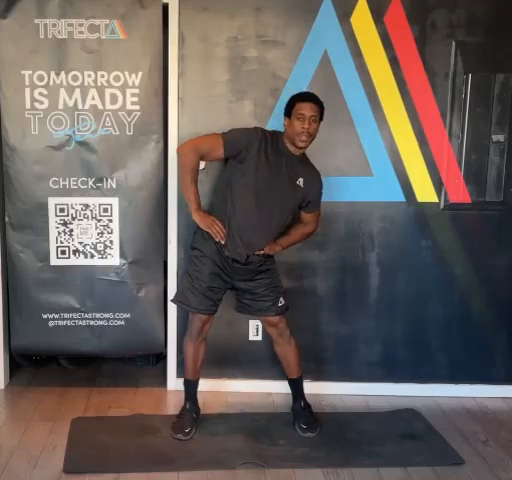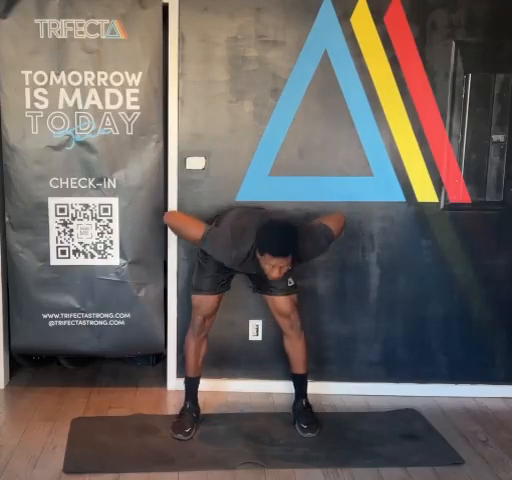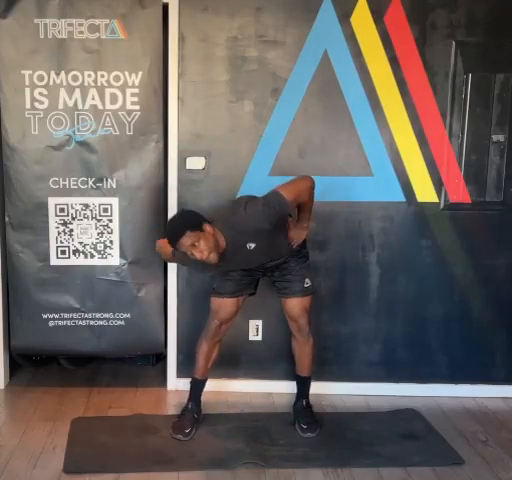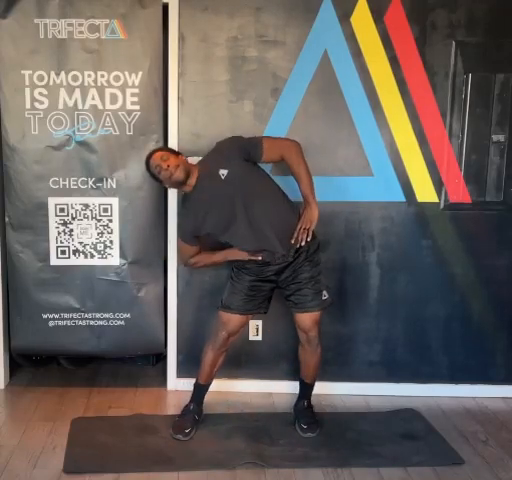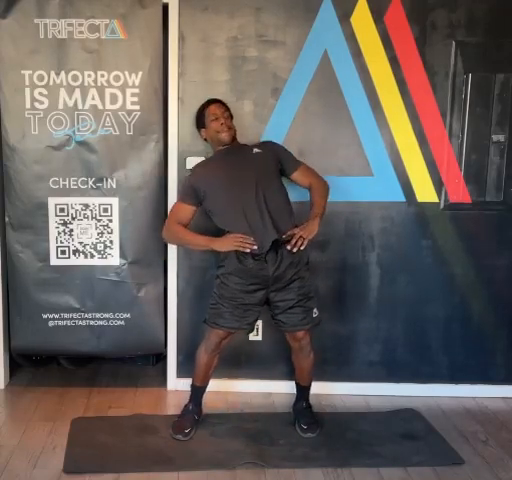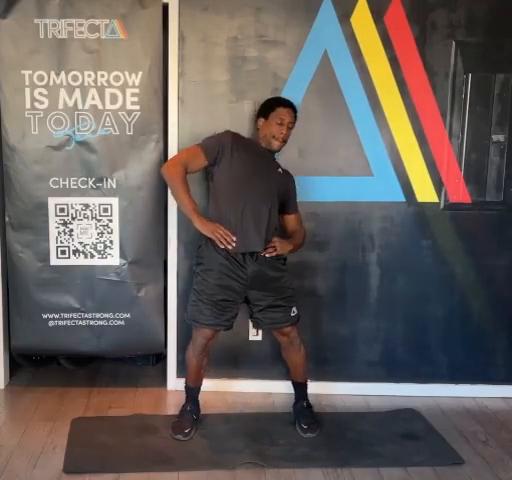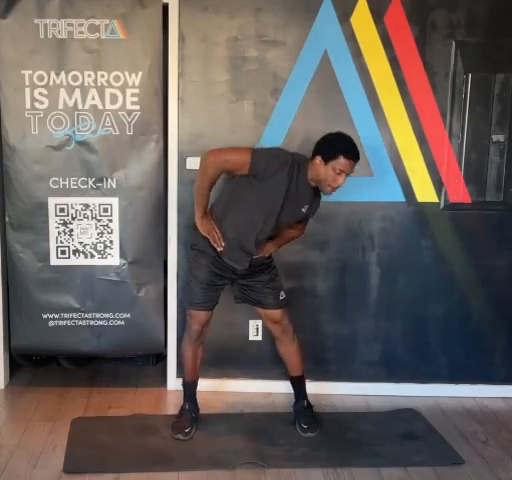
dt=0.7s
person 1, frame 1
left shoulder: (311, 178)
right shoulder: (253, 141)
left elbow: (309, 223)
right elbow: (188, 150)
left wrist: (278, 244)
right wrist: (196, 211)
left hip: (258, 262)
right hip: (212, 252)
left knee: (279, 329)
right knee: (197, 328)
left ankle: (299, 403)
right ankle: (190, 406)
person 1, frame 2
left shoulder: (311, 244)
right shoulder: (227, 244)
left elbow: (337, 218)
right elbow: (171, 217)
right wrist: (203, 241)
right hip: (221, 253)
left knee: (290, 320)
right knee: (201, 320)
left ankle: (301, 402)
right ankle: (190, 405)
person 1, frame 3
left shoulder: (248, 218)
right shoulder: (190, 254)
left elbow: (305, 182)
right elbow: (162, 246)
left wrist: (302, 225)
left hip: (285, 254)
right hip: (239, 265)
left knee: (299, 323)
right knee: (216, 325)
left ankle: (302, 402)
right ankle: (192, 405)
person 1, frame 4
left shoulder: (227, 152)
right shoulder: (189, 215)
left elbow: (289, 147)
right elbow: (190, 258)
left wrist: (311, 204)
right wrist: (232, 253)
left hip: (299, 255)
right hip: (253, 267)
left knee: (309, 332)
right knee: (223, 334)
left ankle: (304, 403)
right ankle: (194, 406)
person 1, frame 5
left shoulder: (269, 151)
right shoulder: (201, 174)
left elbow: (318, 183)
right elbow: (171, 229)
left wrist: (313, 222)
right wrist: (215, 242)
left hip: (287, 259)
right hip: (240, 265)
left knee: (300, 338)
right knee: (215, 337)
left ankle: (302, 404)
right ankle: (193, 406)
person 1, frame 6
left shoulder: (284, 177)
right shoulder: (227, 144)
left elbow: (298, 231)
right elbow: (172, 167)
left wrist: (290, 243)
right wrist: (199, 221)
left hip: (267, 264)
right hip: (222, 259)
left knee: (289, 335)
right knee: (202, 336)
left ankle: (302, 404)
right ankle: (191, 407)
person 1, frame 7
left shoulder: (313, 198)
right shoulder: (279, 163)
right elbow: (212, 160)
left wrist: (272, 244)
right wrist: (200, 217)
left hip: (255, 259)
right hip: (211, 249)
left knee: (280, 323)
right knee: (196, 324)
left ankle: (302, 402)
right ankle: (189, 406)
